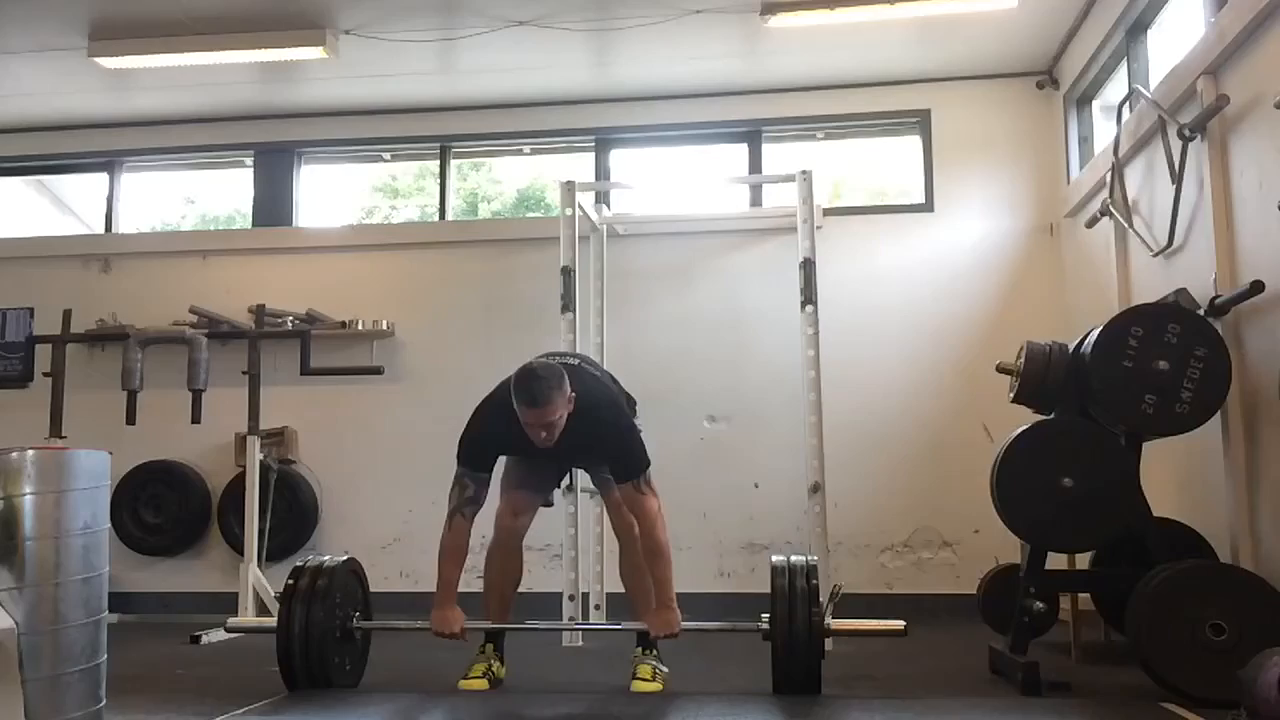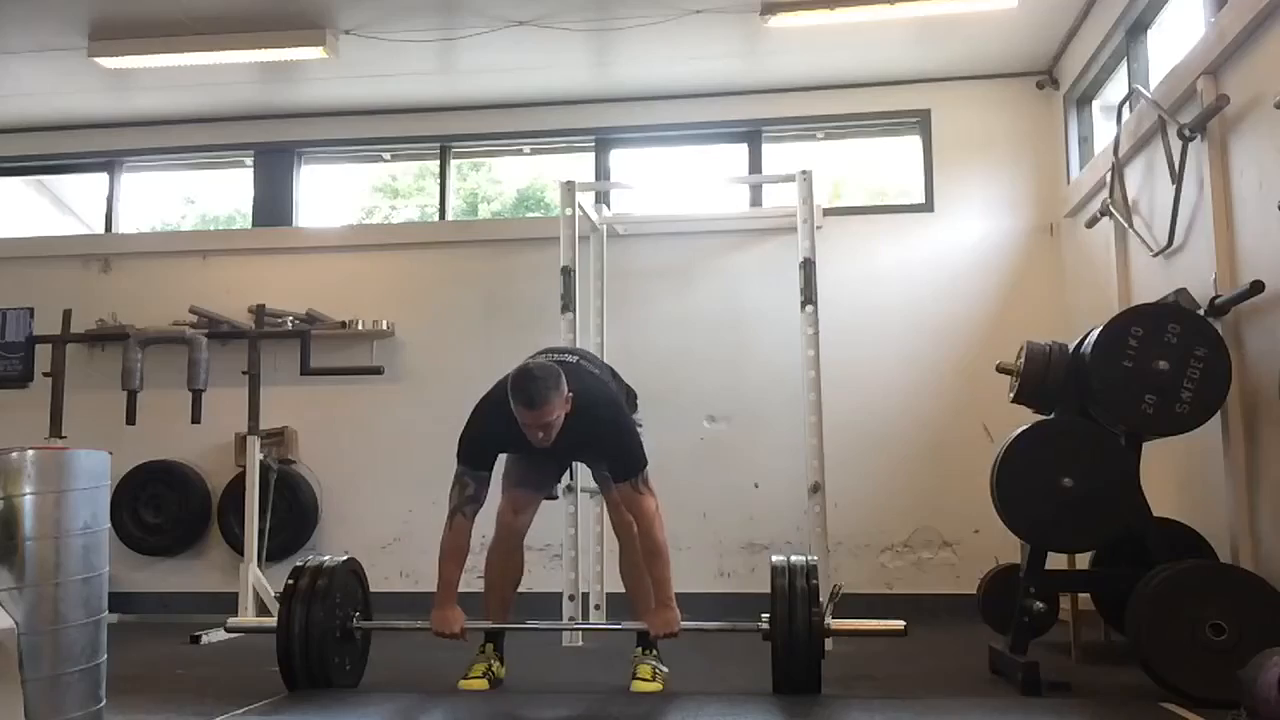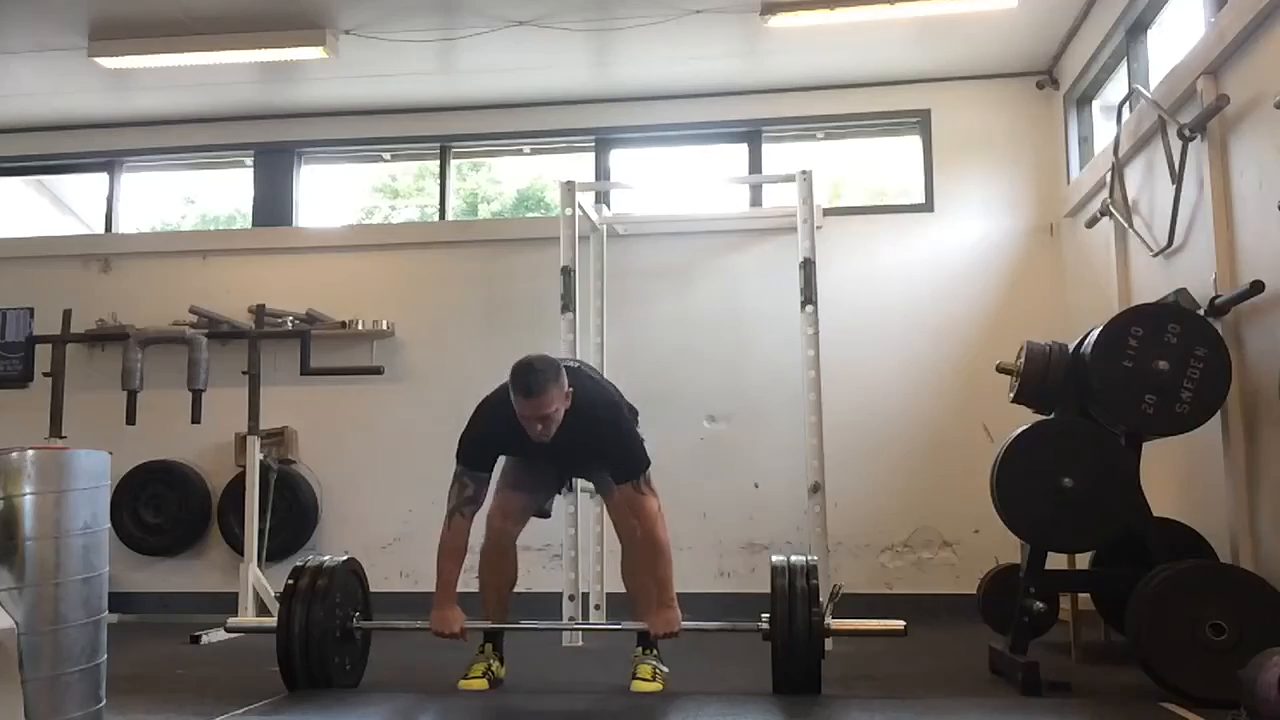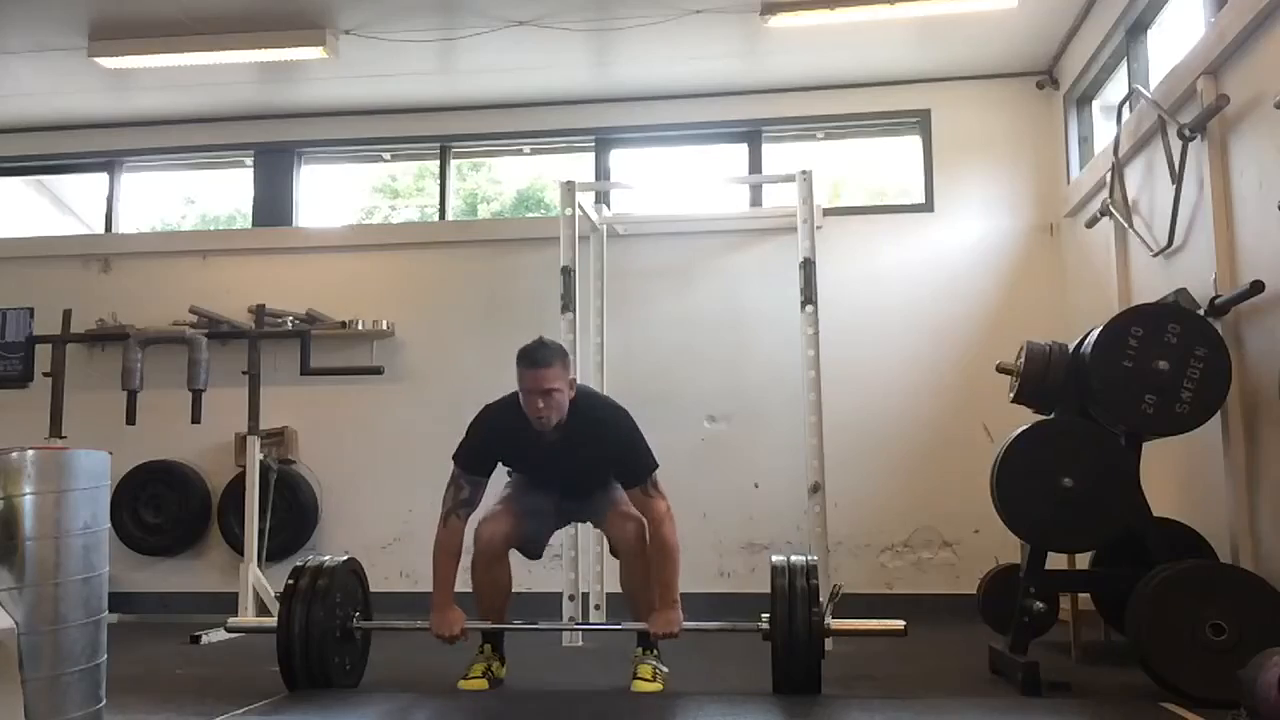
dt=0.2s
person 1, frame 1
left shoulder: (608, 413)
right shoulder: (491, 417)
left elbow: (648, 513)
right elbow: (461, 512)
left wrist: (667, 606)
right wrist: (445, 603)
left hip: (600, 439)
left knee: (628, 526)
right knee: (508, 527)
left ankle: (647, 650)
right ankle: (492, 649)
person 1, frame 2
left shoulder: (606, 411)
right shoulder: (490, 415)
left elbow: (645, 512)
right elbow: (462, 511)
left wrist: (666, 604)
right wrist: (445, 602)
left hip: (600, 432)
left knee: (628, 523)
right knee: (509, 524)
left ankle: (647, 650)
right ankle: (492, 649)
person 1, frame 3
left shoulder: (605, 413)
right shoulder: (491, 416)
left elbow: (647, 511)
right elbow: (460, 511)
left wrist: (666, 605)
right wrist: (445, 602)
left hip: (600, 454)
right hip: (534, 459)
left knee: (631, 525)
right knee: (500, 527)
left ankle: (647, 650)
right ankle: (491, 650)
person 1, frame 4
left shoulder: (608, 421)
right shoulder: (494, 422)
left elbow: (658, 512)
right elbow: (454, 512)
left wrist: (669, 605)
right wrist: (443, 605)
left hip: (601, 486)
right hip: (535, 487)
left knee: (630, 533)
right knee: (489, 537)
left ankle: (647, 652)
right ankle: (491, 651)
